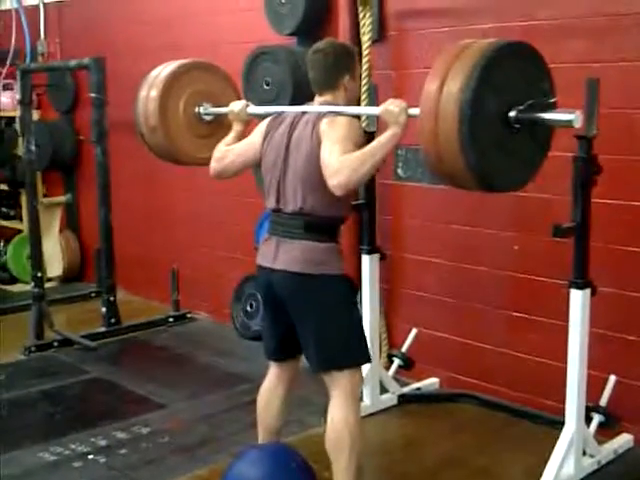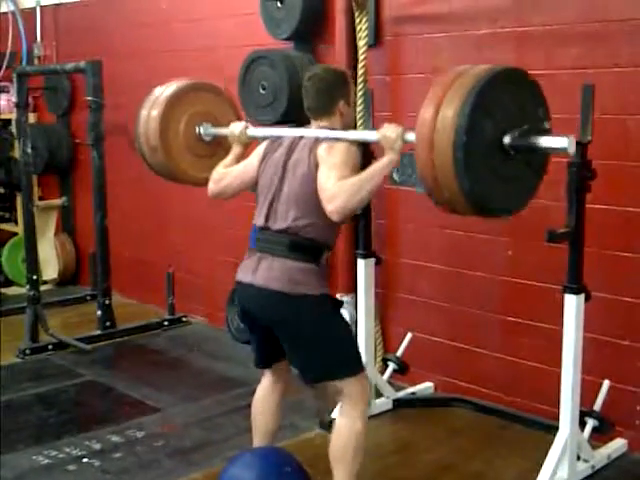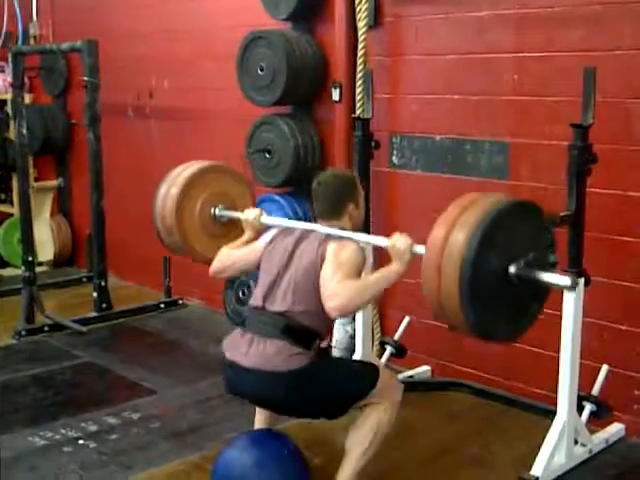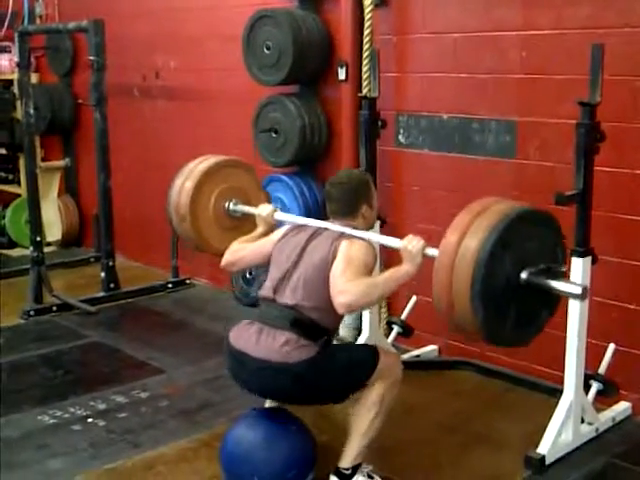
dt=0.7s
person 1, frame 1
left shoulder: (274, 123)
right shoulder: (339, 123)
left elbow: (219, 165)
right elbow: (340, 179)
left wrist: (237, 125)
right wrist: (392, 132)
left hip: (271, 261)
right hip: (314, 266)
left knee: (280, 369)
right knee: (345, 387)
person 1, frame 2
left shoulder: (272, 145)
right shoulder: (336, 148)
left elbow: (216, 187)
right elbow: (337, 204)
left wrist: (237, 146)
right wrist: (389, 157)
left hip: (250, 281)
right hip: (293, 286)
left knee: (274, 374)
right knee: (355, 395)
person 1, frame 3
left shoulder: (279, 234)
right shoulder: (344, 248)
left elbow: (218, 266)
right elbow: (336, 302)
left wrist: (249, 233)
right wrist: (396, 266)
left hip: (233, 366)
right hip: (276, 375)
right knee: (389, 391)
person 1, frame 4
left shoulder: (292, 230)
right shoulder: (356, 246)
left elbow: (229, 259)
right elbow: (345, 298)
left wrist: (262, 227)
right wrist: (407, 268)
left hip: (239, 355)
right hip: (282, 367)
right knee: (389, 369)
